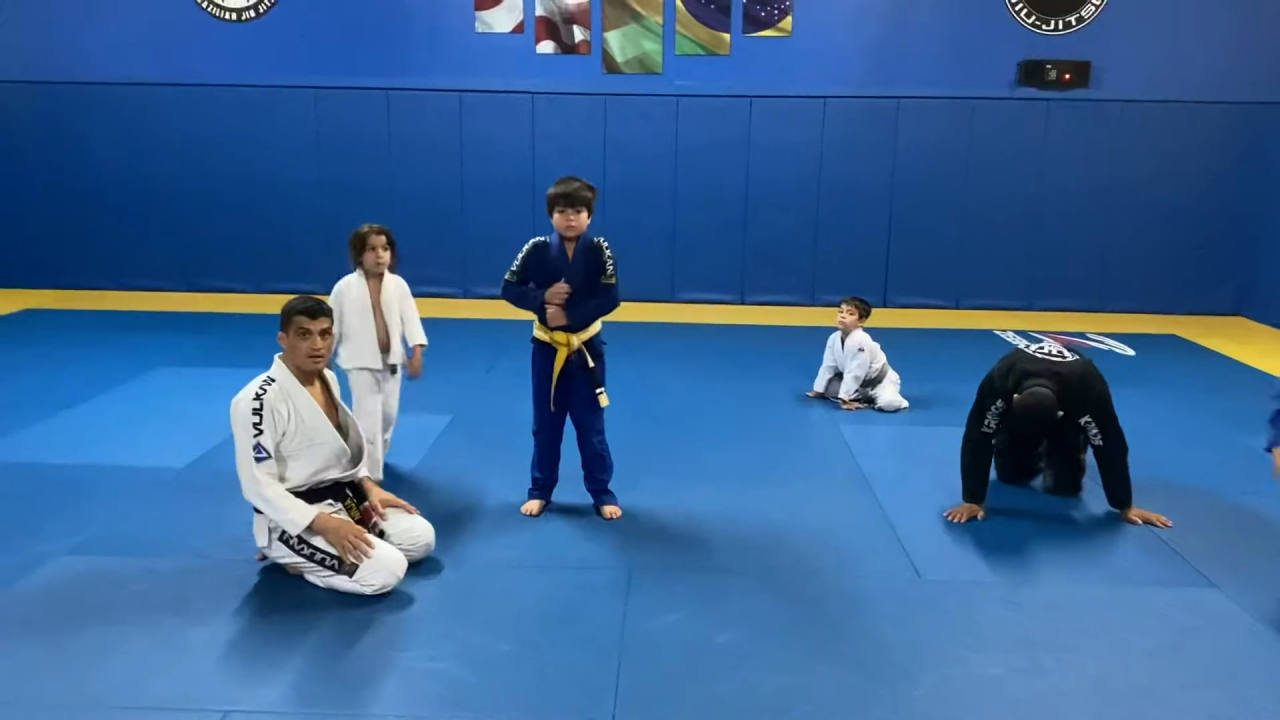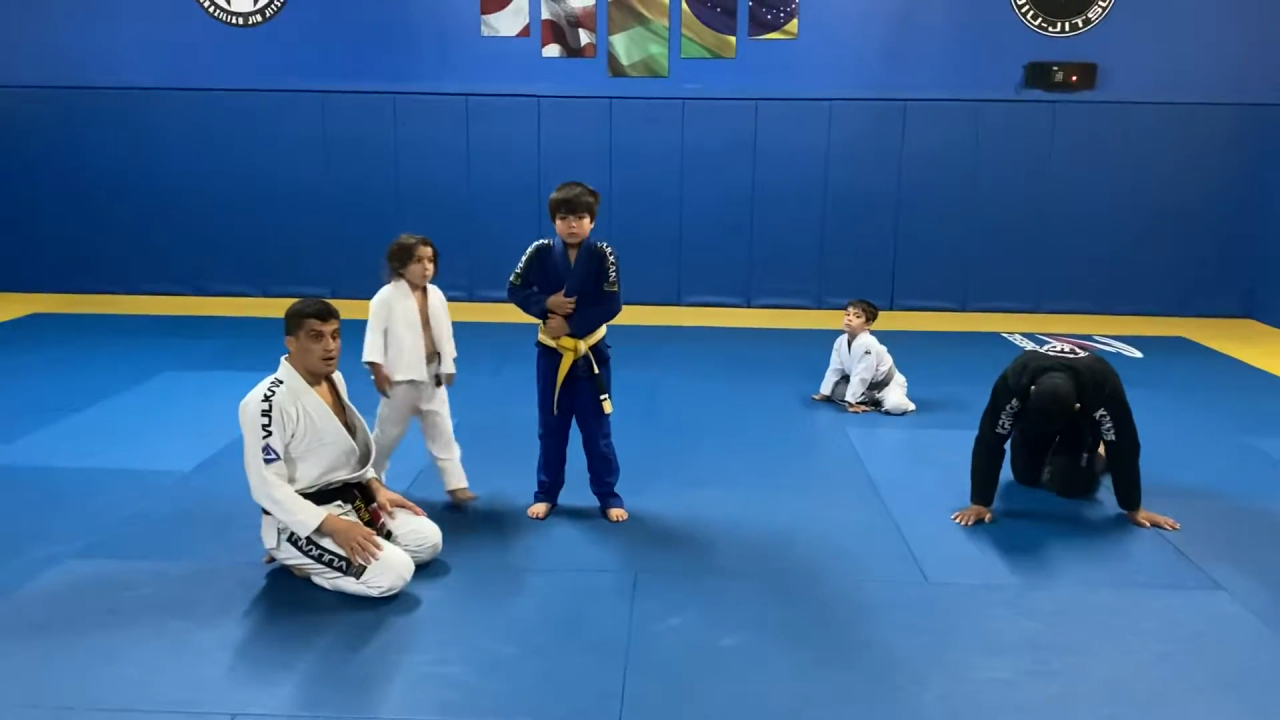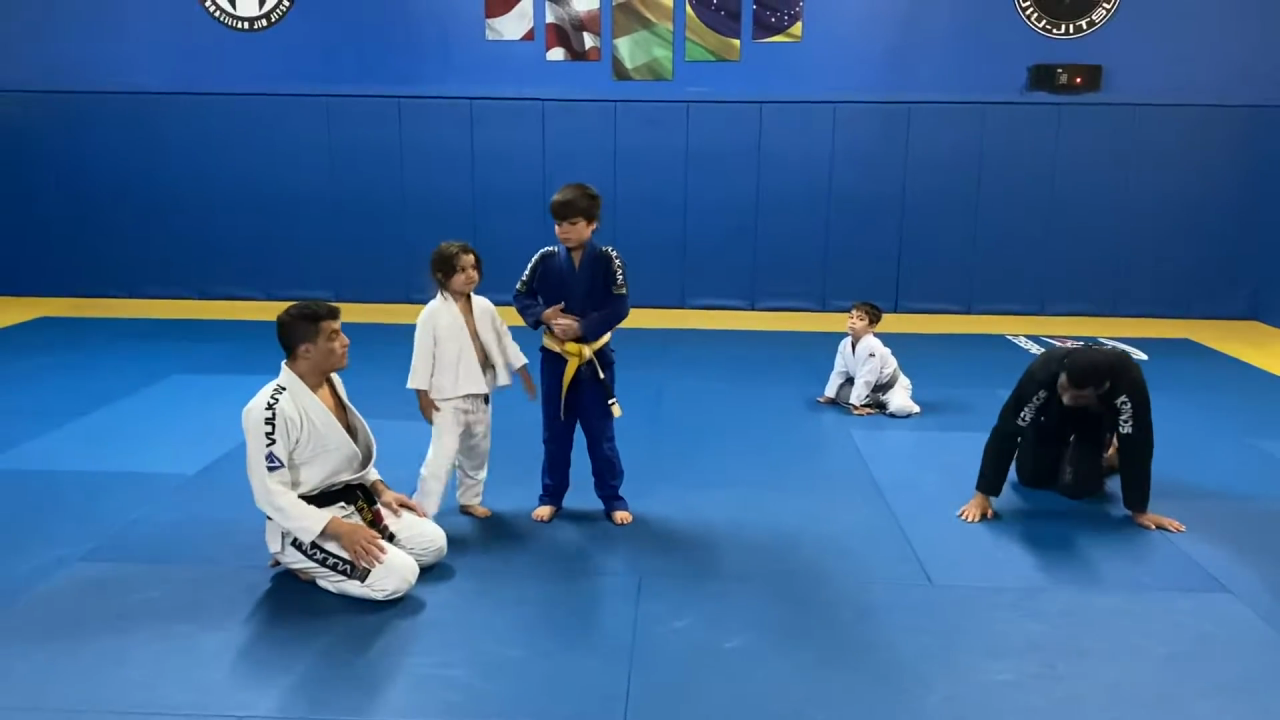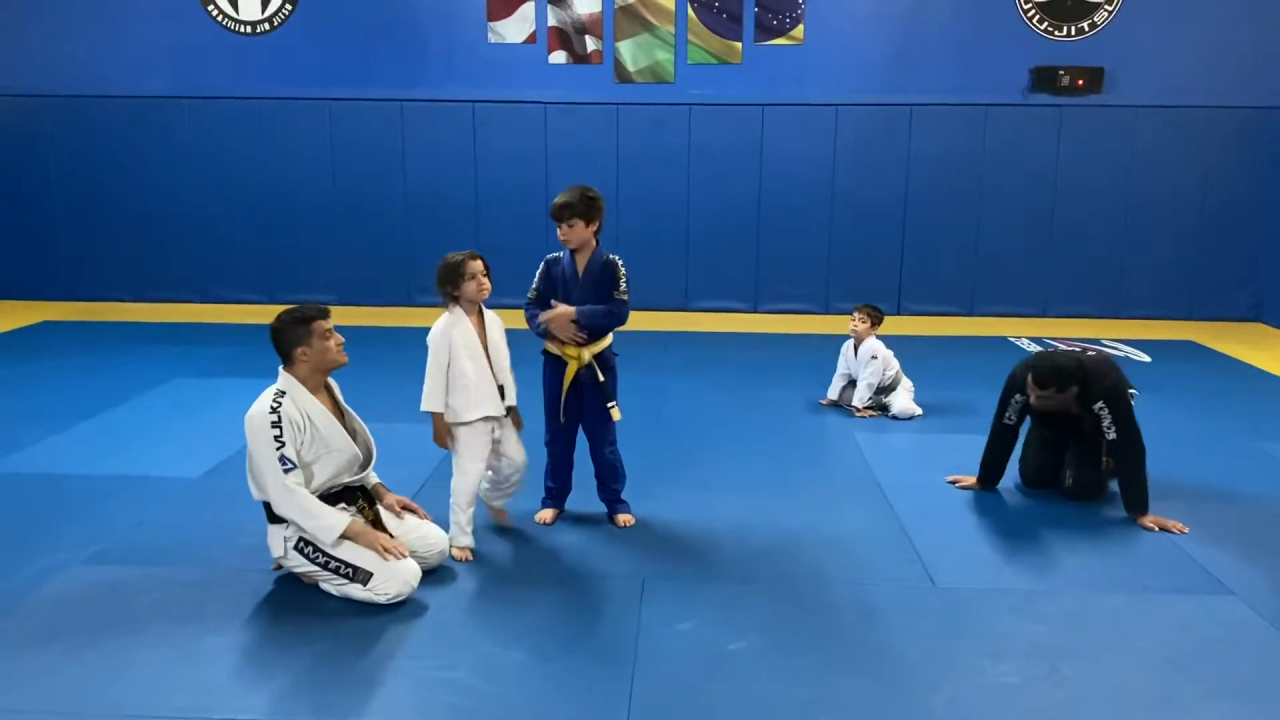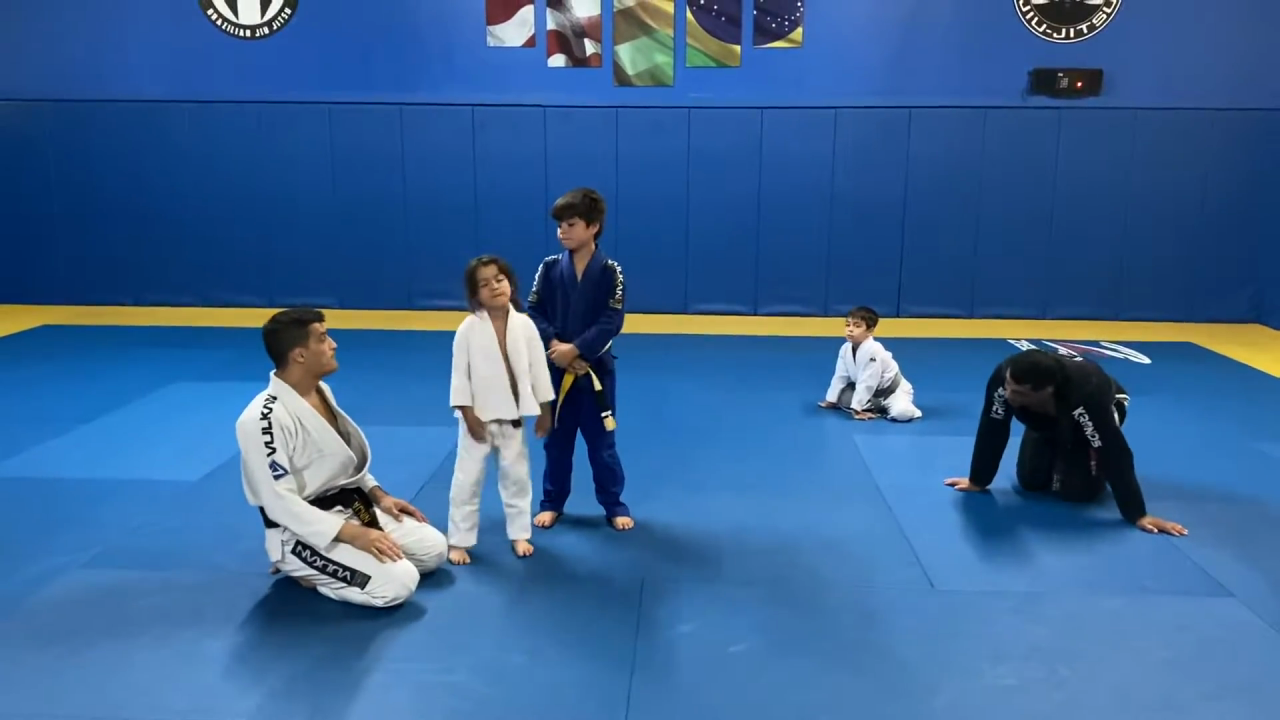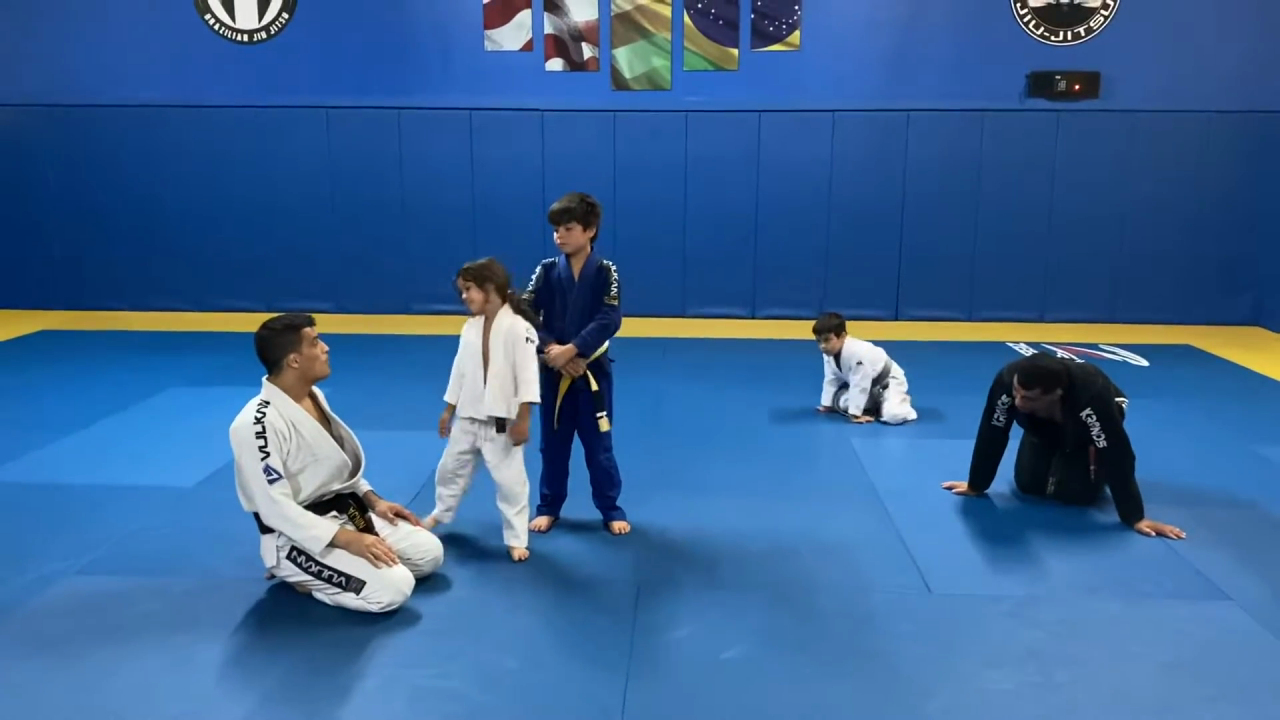
dt=0.4s
person 1, frame 1
left shoulder: (599, 250)
right shoulder: (537, 250)
left elbow: (610, 299)
right elbow: (509, 289)
left wrist: (570, 316)
right wrist: (542, 296)
left hip: (586, 348)
right hip: (547, 348)
left knee: (591, 425)
right knee: (545, 424)
left ankle: (602, 492)
right ankle: (540, 490)
person 1, frame 2
left shoulder: (603, 255)
right shoulder: (540, 252)
left elbow: (611, 305)
right elbow: (515, 290)
left wrist: (570, 325)
right wrist: (546, 304)
left hip: (591, 352)
right hip: (552, 353)
left knee: (596, 428)
right knee: (551, 427)
left ankle: (608, 495)
right ankle: (546, 493)
person 1, frame 3
left shoulder: (608, 259)
right shoulder: (546, 259)
left elbow: (619, 308)
right elbow: (521, 296)
left wrist: (582, 328)
right wrist: (541, 316)
left hip: (595, 358)
right hip: (556, 359)
left knee: (600, 433)
right knee: (555, 432)
left ankle: (613, 498)
right ankle: (551, 496)
person 1, frame 4
left shoulder: (611, 266)
right shoulder: (551, 264)
left elbow: (618, 312)
right elbow: (533, 306)
left wrist: (574, 313)
right wrist: (550, 325)
left hip: (597, 362)
right hip: (558, 362)
left knee: (602, 437)
right knee: (557, 436)
left ankle: (615, 501)
right ankle: (553, 499)
person 1, frame 5
left shoulder: (610, 271)
right shoulder: (549, 268)
left elbow: (611, 323)
right elbow: (534, 313)
left wrist: (575, 350)
right wrist: (555, 345)
left hip: (595, 367)
right hip: (556, 367)
left knee: (601, 441)
right knee: (556, 440)
left ankle: (614, 504)
right ankle: (552, 502)
person 1, frame 6
left shoulder: (606, 272)
right shoulder: (546, 270)
left elbow: (608, 320)
left wrist: (571, 350)
right wrist: (550, 349)
left hip: (592, 370)
right hip: (552, 371)
left knee: (598, 444)
right knee: (553, 443)
left ankle: (611, 508)
right ankle: (548, 506)
person 2, frame 1
left shoulder: (327, 379)
right shoulder: (259, 400)
right elbow: (259, 486)
left wrist: (369, 487)
right wrist: (326, 525)
right hip: (293, 520)
left knee: (421, 538)
right knee: (387, 571)
left ankle: (310, 554)
right ankle: (289, 555)
person 2, frame 2
left shoulder: (333, 380)
right shoulder: (267, 402)
right elbow: (268, 487)
left wrist: (376, 487)
right wrist: (334, 526)
right hip: (300, 521)
left knee: (428, 540)
right knee: (393, 573)
left ankle: (312, 556)
right ankle: (296, 557)
person 2, frame 3
left shoulder: (332, 382)
right shoulder: (271, 409)
right elbow: (271, 495)
left wrist: (380, 489)
right wrist: (339, 530)
right hip: (306, 525)
left knee: (433, 543)
right knee: (398, 576)
left ankle: (319, 560)
right ankle: (302, 561)
person 2, frame 4
left shoulder: (326, 386)
right shoulder: (272, 413)
right elbow: (288, 498)
left wrist: (381, 493)
right wrist: (360, 533)
left hip: (352, 504)
right hip: (305, 528)
left knee: (435, 545)
right knee: (401, 580)
left ankle: (319, 564)
right ankle: (304, 566)
person 2, frame 5
left shoulder: (320, 390)
right shoulder: (265, 419)
right elbow: (281, 504)
left wrist: (379, 495)
right wrist: (353, 535)
right hip: (302, 532)
left knee: (433, 549)
right knee: (398, 583)
left ankle: (325, 566)
right ankle: (303, 569)
person 2, frame 6
left shoulder: (313, 395)
right shoulder: (257, 425)
right elbow: (276, 508)
left wrist: (373, 500)
right wrist: (347, 540)
right hip: (298, 537)
left knee: (429, 553)
right knee: (393, 589)
left ankle: (316, 572)
right ankle: (299, 574)
person 3, frame 1
left shoulder: (398, 285)
right shoulder: (346, 286)
left elbow: (411, 320)
right elbow: (332, 323)
left wrist: (417, 353)
left hip: (390, 362)
right hip: (360, 363)
left knee: (387, 415)
right knee: (369, 421)
left ankle: (373, 459)
right ankle: (371, 473)
person 3, frame 2
left shoulder: (436, 295)
right shoulder: (387, 296)
right elbow: (375, 334)
left wrist: (448, 367)
right wrist: (377, 369)
left hip: (433, 378)
right hip: (401, 379)
left knee: (443, 434)
right knee: (388, 434)
left ankle: (456, 486)
person 3, frame 3
left shoulder: (484, 307)
right shoulder: (432, 313)
left elbow: (504, 341)
right elbow: (422, 356)
left wrist: (525, 373)
right wrist: (423, 396)
left hip: (480, 394)
right hip: (448, 396)
left knee: (477, 452)
right knee: (442, 456)
left ankle: (469, 499)
right ankle: (422, 511)
person 3, frame 4
left shoulder: (492, 320)
right shoulder: (444, 328)
right elbow: (436, 375)
left wrist: (512, 407)
right wrist: (438, 421)
left hip: (497, 412)
right hip: (465, 417)
left knee: (516, 462)
right knee: (468, 478)
left ankle: (494, 501)
right ankle: (460, 539)
person 3, frame 5
left shoulder: (524, 325)
right shoulder: (469, 328)
left elbow: (538, 369)
right elbow: (460, 375)
left wrist: (544, 411)
right wrist: (468, 414)
left hip: (513, 418)
right hip: (480, 417)
left knee: (517, 477)
right knee: (468, 479)
left ankle: (519, 534)
right ankle: (458, 540)
person 3, frame 6
left shoulder: (518, 327)
right shoulder: (471, 327)
left elbow: (527, 374)
right elbow: (460, 370)
left wrist: (522, 419)
right wrist: (449, 410)
left hip: (501, 419)
right hip: (468, 417)
left knee: (510, 480)
right knee: (450, 469)
left ankle: (516, 539)
right ankle: (440, 514)
person 4, frame 1
left shoulder: (1090, 393)
right shoulder: (999, 382)
left elbow: (1111, 449)
right elbow: (977, 439)
left wrist: (1125, 507)
right wrist: (972, 501)
left knee: (1064, 486)
right knee: (1010, 475)
person 4, frame 2
left shoulder: (1104, 388)
right shoulder: (1014, 382)
left elbow: (1124, 446)
right elbow: (990, 441)
left wrist: (1133, 509)
right wrist: (980, 503)
left hip: (1082, 421)
right hip: (1031, 412)
left knee: (1068, 485)
right knee: (1026, 477)
left ankle: (1099, 455)
person 4, frame 3
left shoulder: (1128, 380)
right shoulder: (1043, 372)
left elbow: (1137, 445)
right elbow: (1006, 431)
left wrist: (1139, 510)
right wrist: (983, 495)
left hip: (1098, 421)
right hip: (1051, 417)
left knee: (1076, 486)
right knee: (1030, 478)
left ankle: (1108, 455)
right ankle: (1064, 451)
person 4, frame 4
left shoulder: (1107, 386)
right shoulder: (1022, 376)
left elbow: (1128, 448)
right elbow: (1003, 431)
left wrist: (1140, 513)
right wrist: (984, 481)
left hip: (1095, 425)
right hip: (1053, 422)
left knee: (1078, 487)
right knee: (1034, 478)
left ankle: (1108, 461)
right ankle: (1067, 454)
person 4, frame 5
left shoulder: (1087, 393)
right shoulder: (1004, 377)
left elbow: (1114, 453)
right elbow: (992, 432)
left wrist: (1137, 515)
right wrist: (978, 481)
left hip: (1100, 412)
right hip: (1046, 422)
left knee: (1077, 490)
right knee: (1031, 481)
left ankle: (1088, 465)
right ankle: (1060, 457)
person 4, frame 6
left shoulder: (1092, 395)
right shoulder: (1008, 380)
left elbow: (1117, 455)
right elbow: (991, 436)
left wrist: (1135, 518)
right wrist: (976, 485)
left hip: (1086, 433)
right hip: (1044, 428)
left knee: (1075, 492)
right knee: (1028, 485)
left ankle: (1094, 471)
right ankle: (1058, 459)
